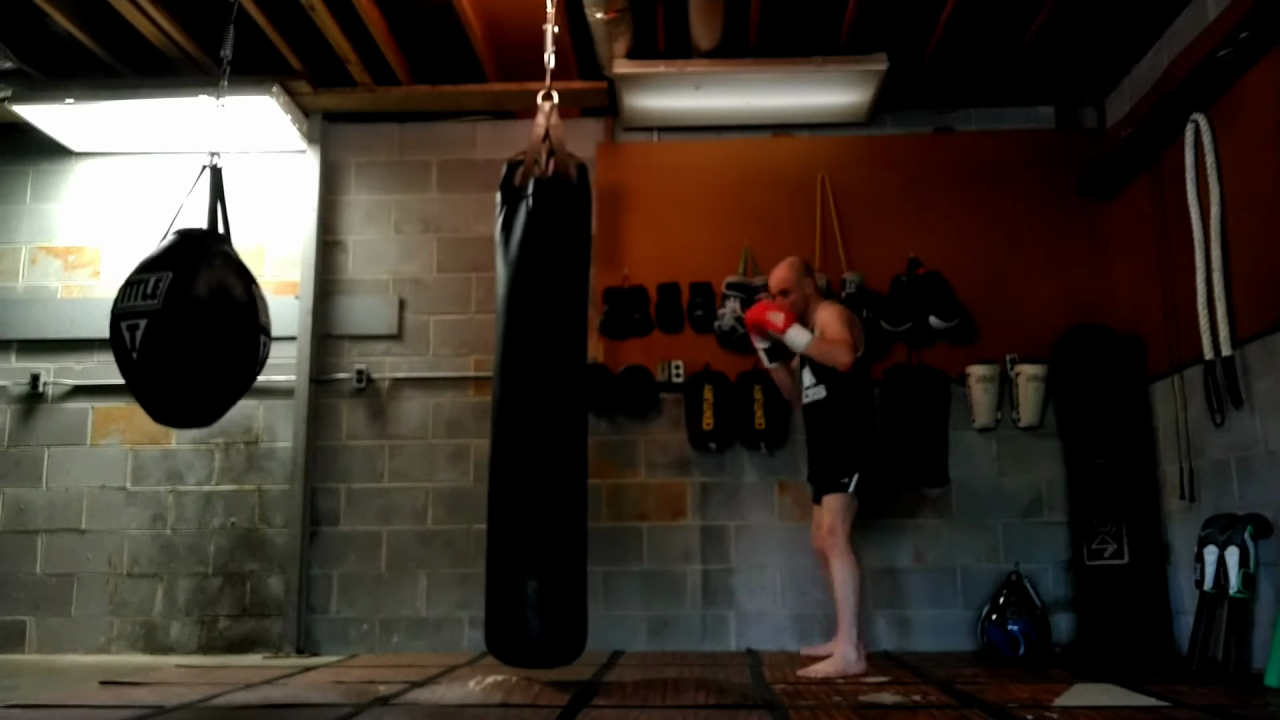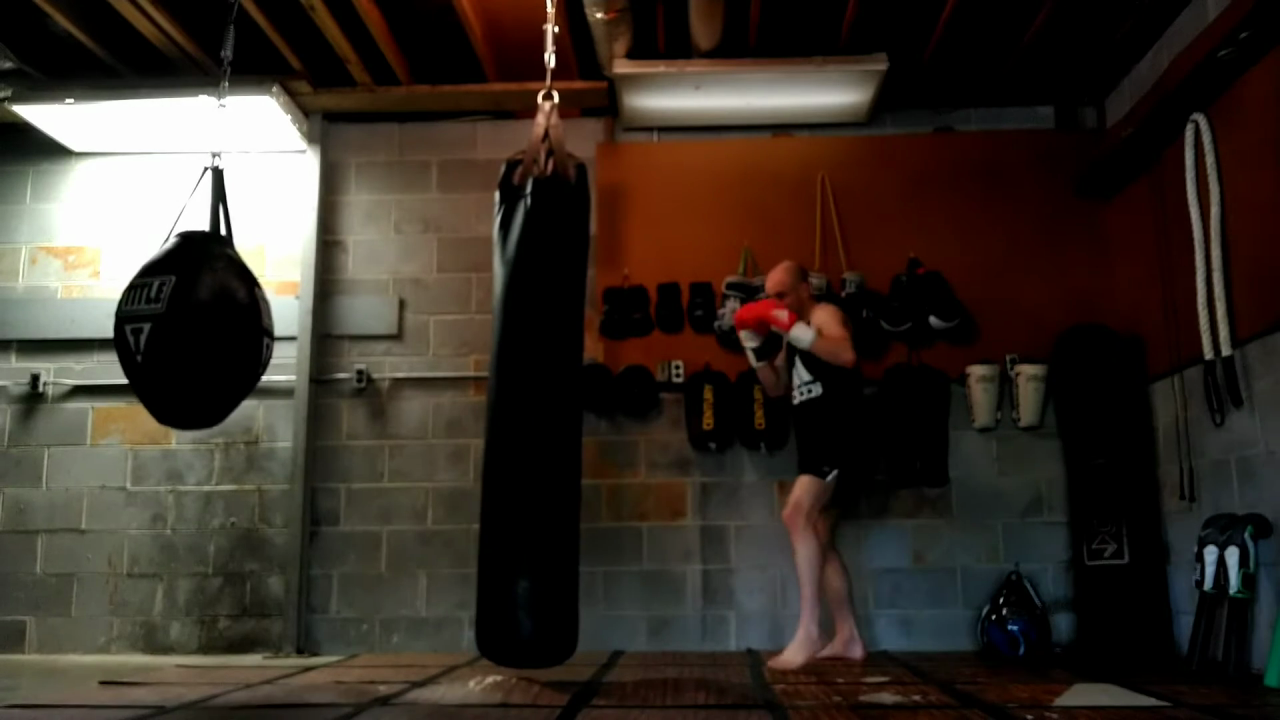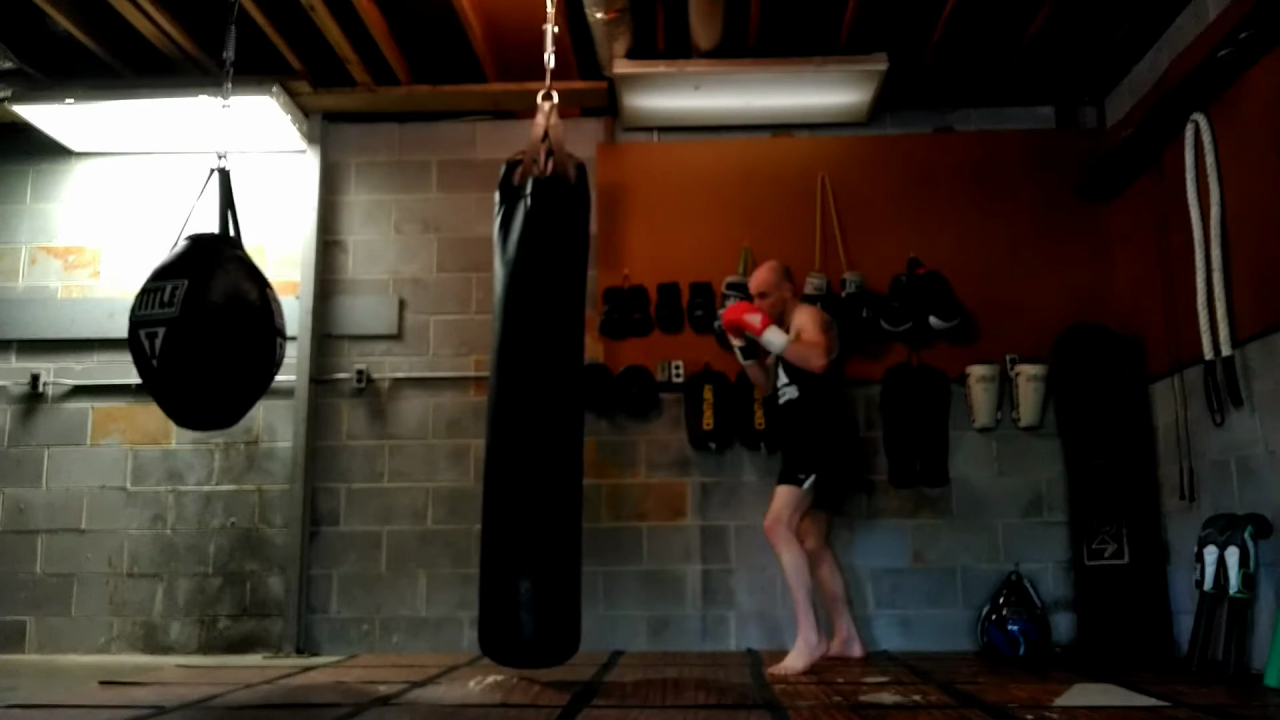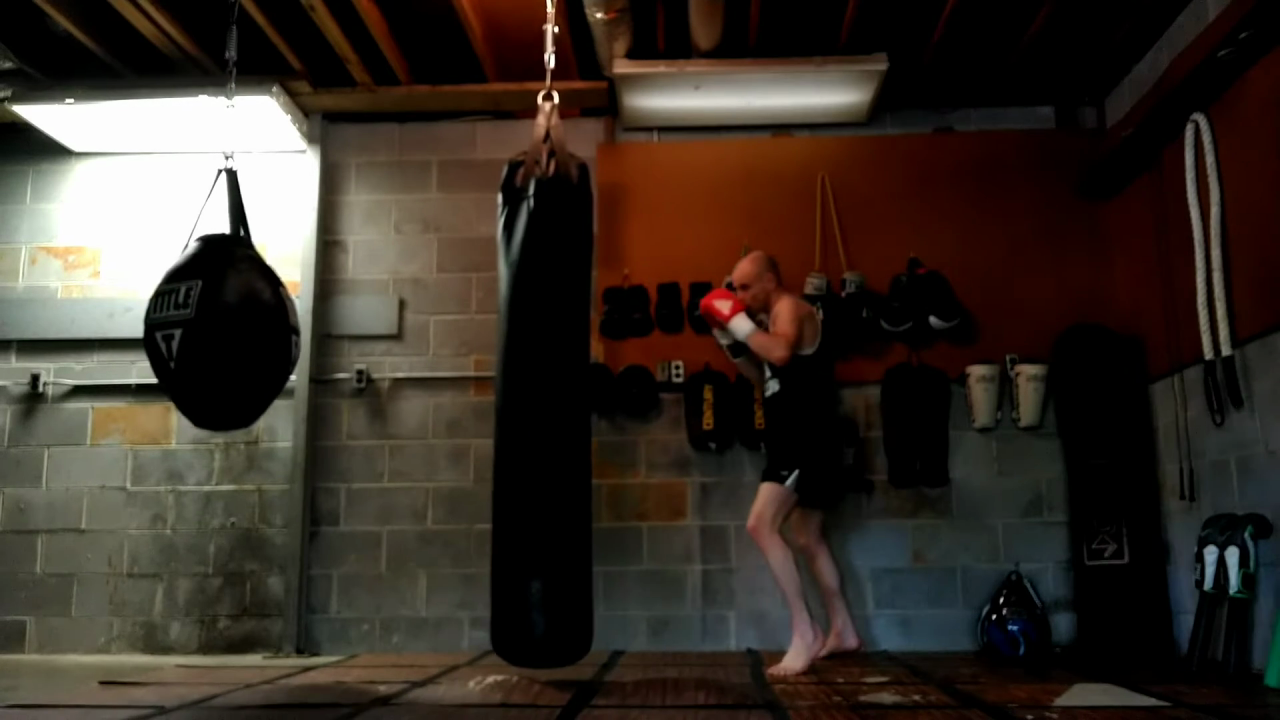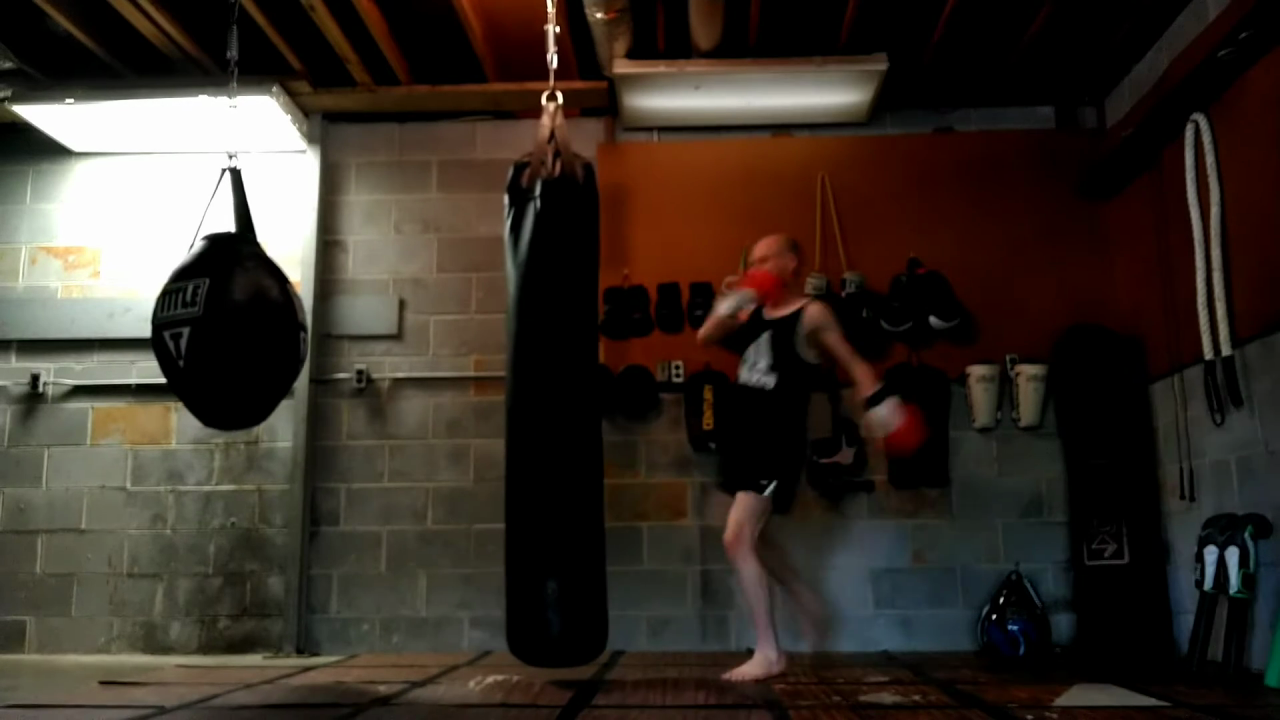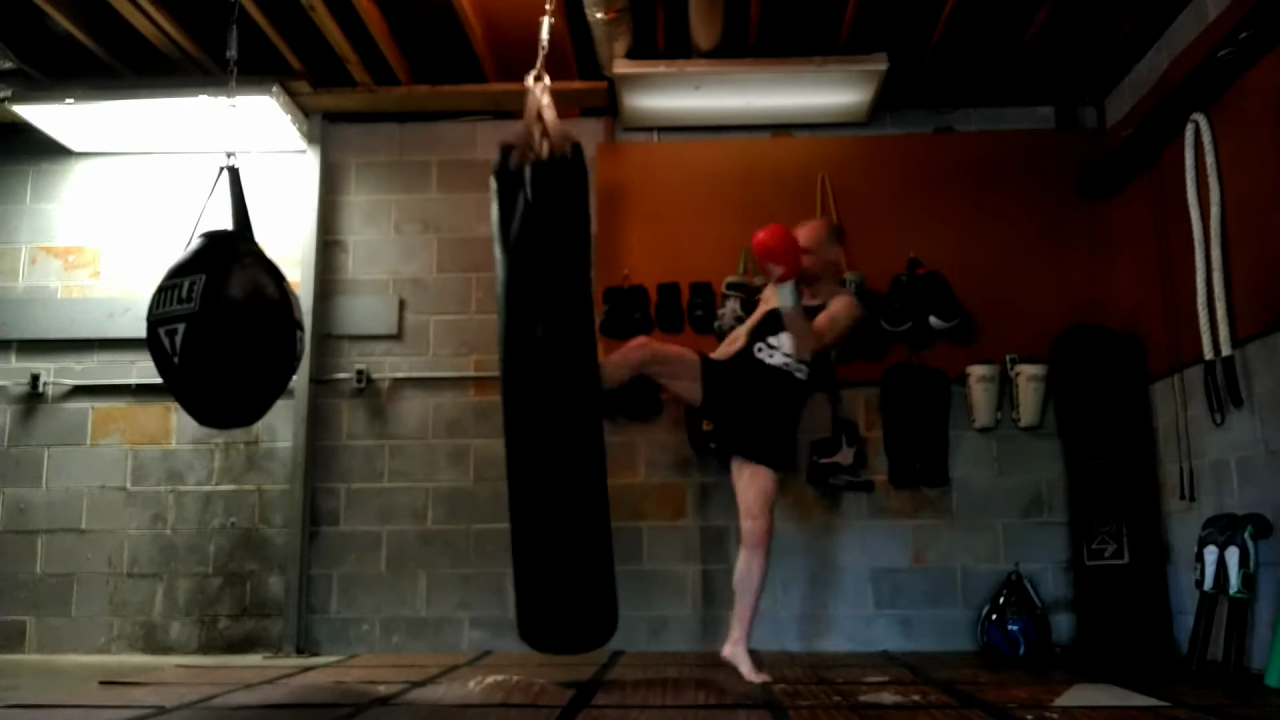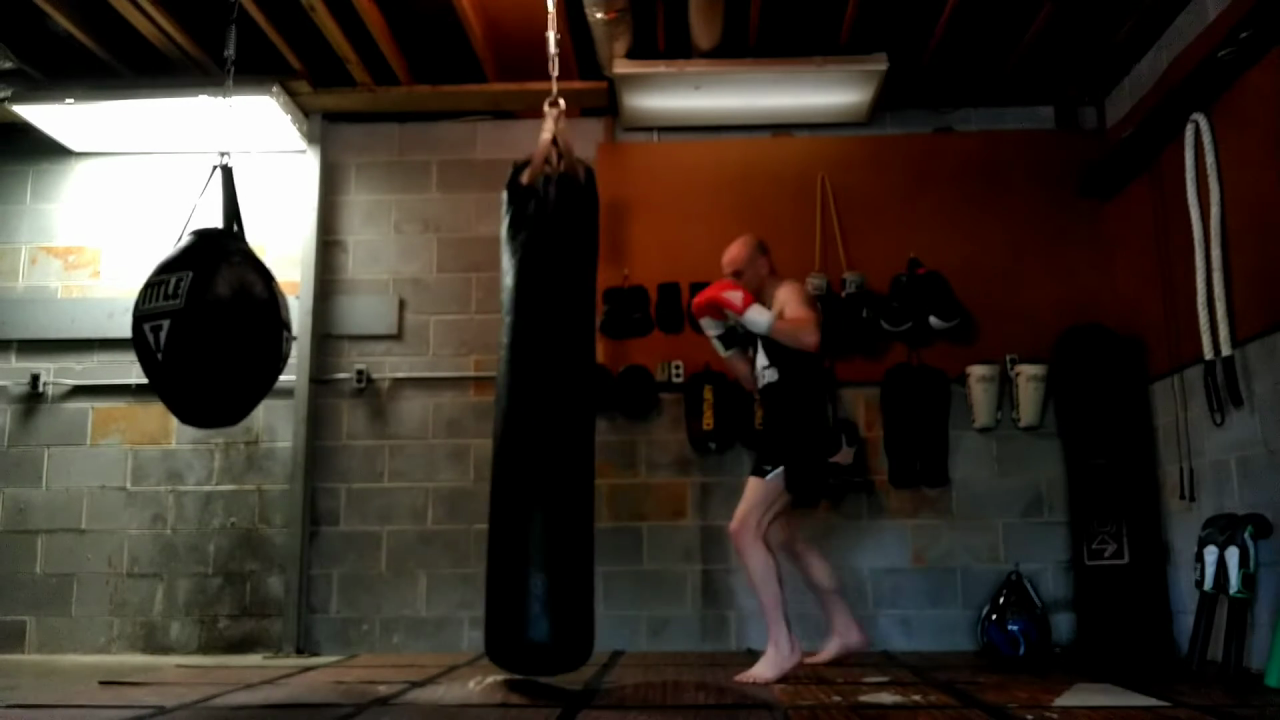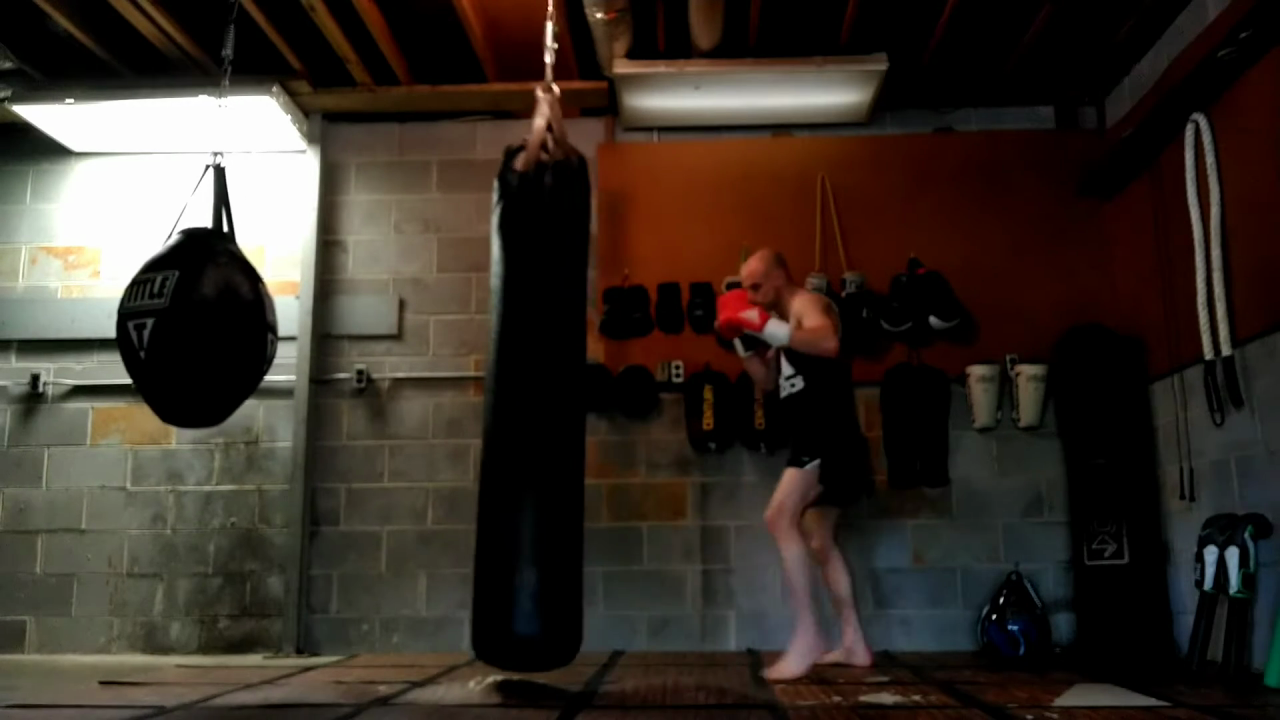
dt=0.3s
person 1, frame 1
left shoulder: (831, 314)
right shoulder: (806, 327)
left elbow: (843, 357)
right elbow: (794, 390)
left wrist: (785, 329)
right wrist: (767, 343)
left hip: (849, 444)
right hip: (827, 448)
left knee: (832, 537)
right knee: (825, 540)
left ankle: (849, 652)
right ankle: (847, 640)
person 1, frame 2
left shoulder: (826, 315)
right shoulder: (795, 333)
left elbow: (846, 355)
right elbow: (775, 386)
left wrist: (789, 325)
right wrist: (754, 342)
left hip: (836, 440)
right hip: (815, 445)
left knee: (796, 514)
right knee: (818, 541)
left ankle: (808, 631)
right ankle: (848, 638)
person 1, frame 3
left shoulder: (809, 317)
right shoulder: (787, 328)
left elbow: (818, 361)
right elbow: (768, 383)
left wrist: (765, 332)
right wrist: (744, 343)
left hip: (818, 445)
right hip: (808, 448)
left knee: (778, 525)
right knee: (813, 544)
left ankle: (809, 638)
right ankle: (846, 637)
person 1, frame 4
left shoulder: (789, 308)
right shoulder: (773, 317)
left elbow: (780, 353)
right elbow: (762, 376)
left wrist: (735, 319)
right wrist: (728, 338)
left hip: (806, 440)
right hip: (800, 442)
left knee: (762, 525)
right knee: (807, 539)
left ankle: (805, 635)
right ankle: (842, 630)
person 1, frame 5
left shoulder: (811, 314)
right shoulder: (754, 310)
left elbow: (852, 364)
right elbow: (707, 338)
right wrist: (734, 302)
left hip: (776, 443)
right hip: (744, 435)
left knee: (736, 540)
right knee: (755, 542)
left ankle: (767, 653)
right ankle: (807, 604)
person 1, frame 6
left shoulder: (843, 304)
right shoulder: (776, 290)
left elbow: (807, 343)
left wrist: (786, 288)
left hip: (769, 417)
right hip: (729, 386)
left knee: (756, 531)
right knee: (645, 350)
left ankle: (737, 643)
person 1, frame 7
left shoulder: (789, 293)
right shoulder: (767, 309)
left elbow: (809, 337)
right elbow: (753, 380)
left wrist: (746, 311)
right wrist: (719, 332)
left hip: (796, 433)
right hip: (792, 434)
left knee: (745, 530)
right knee: (788, 539)
left ankle: (781, 646)
right ankle: (845, 629)
person 1, frame 8
left shoulder: (808, 303)
right shoulder: (784, 317)
left elbow: (829, 343)
right elbow: (767, 381)
left wrist: (763, 326)
right wrist: (744, 336)
left hip: (827, 434)
right hip: (818, 439)
left knee: (779, 517)
right knee: (820, 543)
left ankle: (805, 635)
right ankle: (854, 644)
